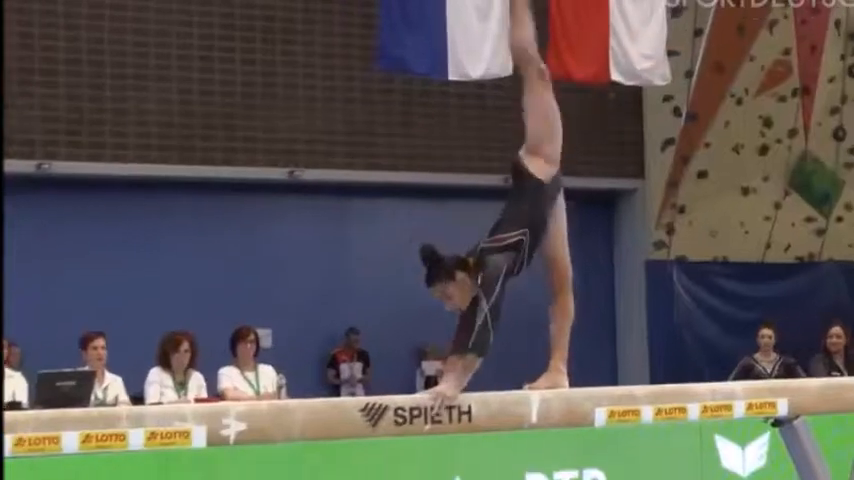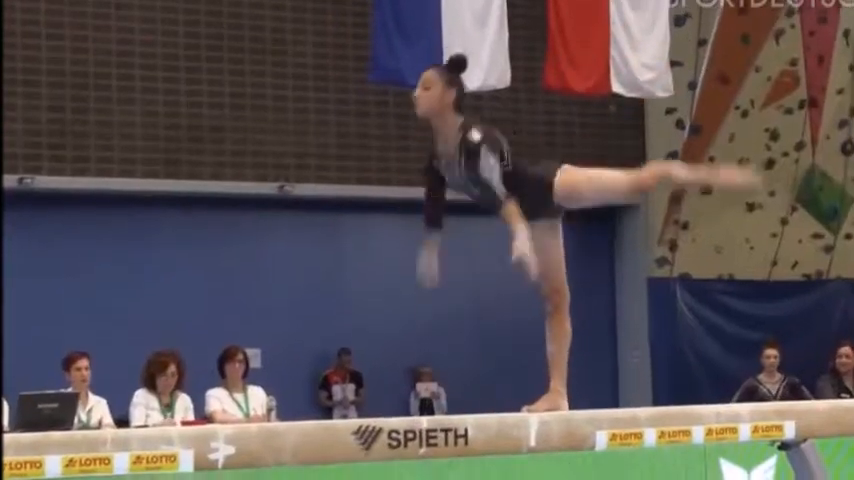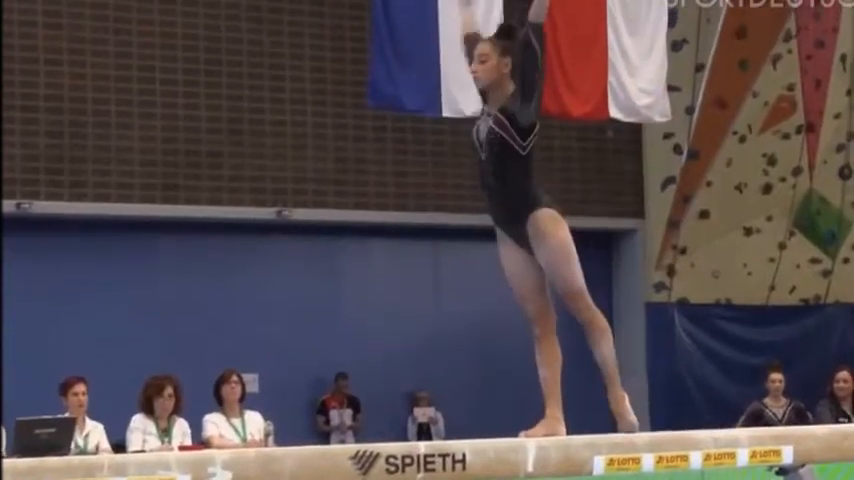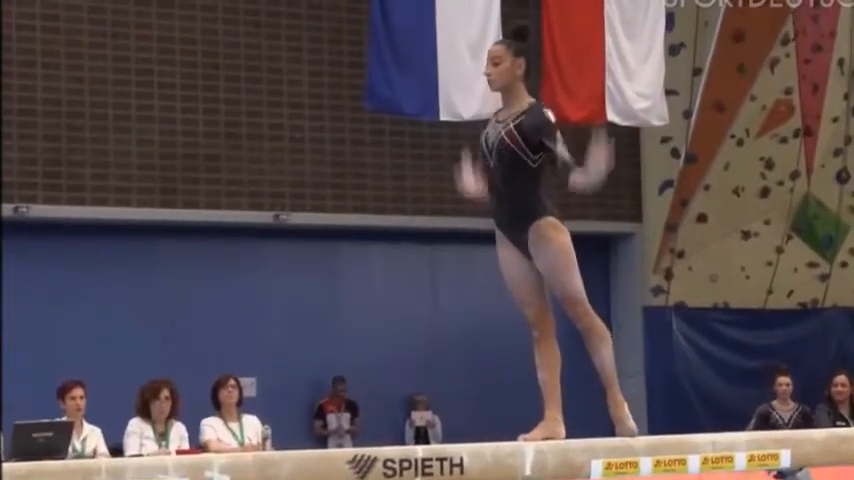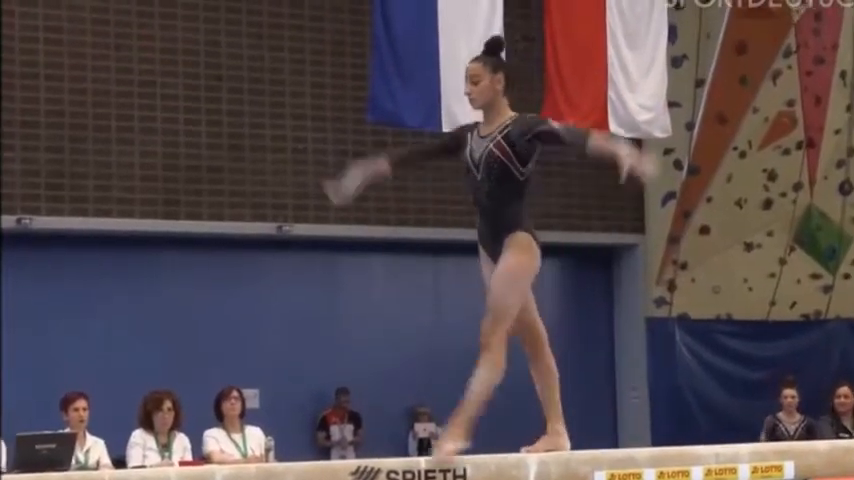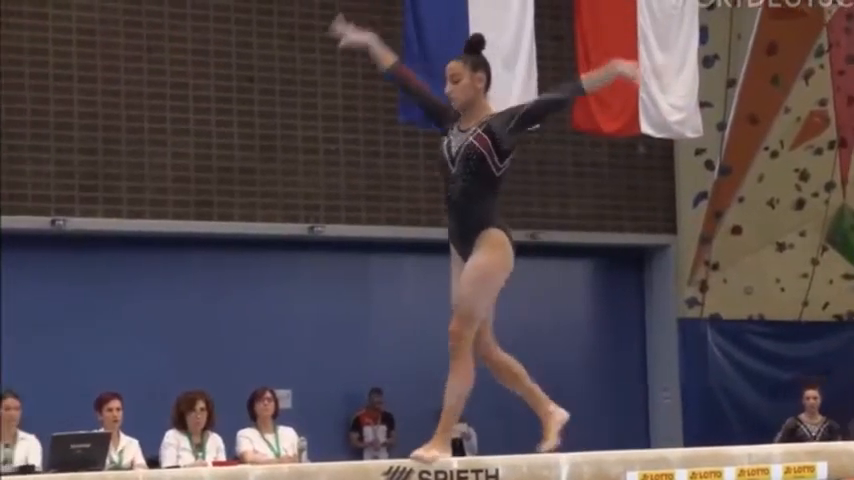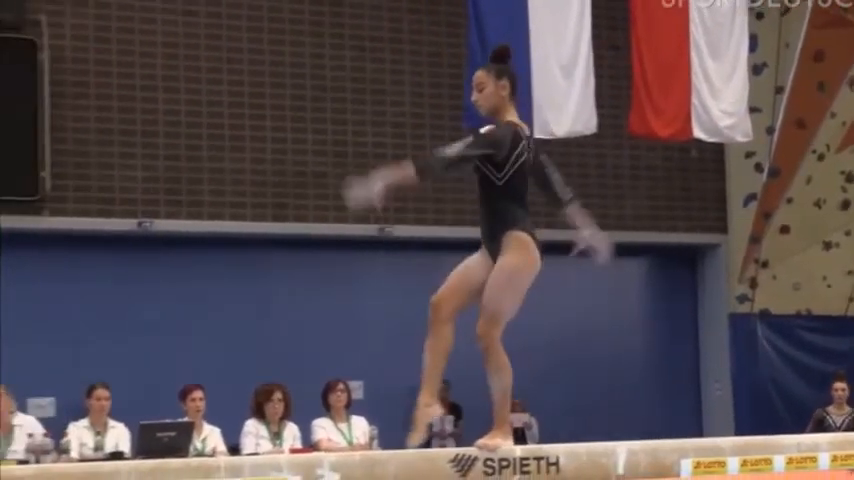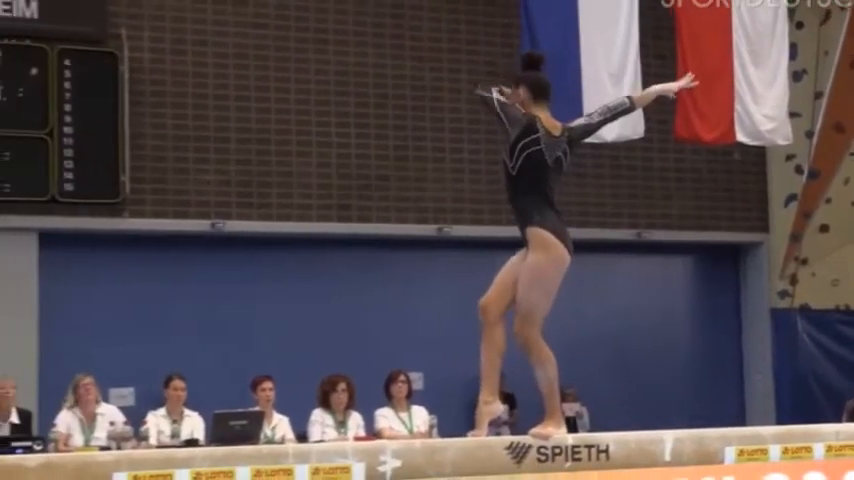
dt=0.4s
person 1, frame 1
left shoulder: (490, 271)
right shoulder: (478, 279)
left elbow: (480, 332)
right elbow: (468, 336)
left wrist: (451, 382)
right wrist: (451, 381)
left hip: (538, 174)
right hip: (538, 189)
right knee: (561, 285)
person 1, frame 2
left shoulder: (476, 139)
right shoulder: (437, 155)
left elbow: (499, 188)
right elbow: (433, 204)
left wrist: (520, 236)
right wrist: (430, 251)
left hip: (553, 188)
right hip: (539, 213)
right knee: (555, 302)
right ankle: (557, 393)
person 1, frame 3
left shoulder: (522, 102)
right shoulder: (489, 104)
left elbow: (530, 46)
right elbow: (473, 46)
left hip: (538, 218)
right hip: (507, 229)
left knee: (581, 306)
right knee: (540, 321)
left ankle: (617, 395)
right ankle: (553, 417)
person 1, frame 4
left shoulder: (537, 117)
right shoulder: (495, 120)
left elbow: (565, 163)
left wrist: (589, 173)
right wrist: (477, 183)
left hip: (539, 226)
right hip: (507, 232)
left knee: (580, 312)
right knee: (538, 325)
left ankle: (615, 400)
right ankle: (552, 419)
person 1, frame 5
left shoulder: (526, 127)
right shoulder: (469, 135)
left elbow: (573, 136)
right elbow: (417, 152)
left wrist: (620, 150)
right wrist: (364, 171)
left hip: (519, 243)
right hip: (490, 245)
left knee: (491, 336)
right knee: (532, 340)
left ankle: (459, 427)
right ankle: (556, 431)
person 1, frame 6
left shoulder: (505, 123)
right shoulder: (450, 124)
left elbow: (559, 97)
right elbow: (407, 82)
left wrist: (611, 70)
right wrist: (369, 41)
left hip: (490, 243)
right hip: (460, 246)
left knee: (459, 337)
right knee: (482, 347)
left ankle: (442, 440)
right ankle: (548, 411)
person 1, frame 7
left shoulder: (498, 135)
right shoulder: (518, 138)
left elbow: (443, 159)
right elbow: (554, 184)
left wrist: (381, 180)
right wrist: (586, 226)
left hip: (516, 246)
right hip: (496, 248)
left knee: (488, 334)
right knee: (441, 305)
left ankle: (502, 429)
right ankle: (428, 401)
person 1, frame 8
left shoulder: (525, 124)
right shoulder: (566, 133)
left elbow: (486, 94)
right elbow: (615, 109)
left wrist: (503, 96)
right wrist: (664, 88)
left hip: (546, 241)
right hip: (538, 241)
left knee: (527, 330)
right knee: (489, 308)
left ankle: (554, 419)
right ankle: (489, 398)
